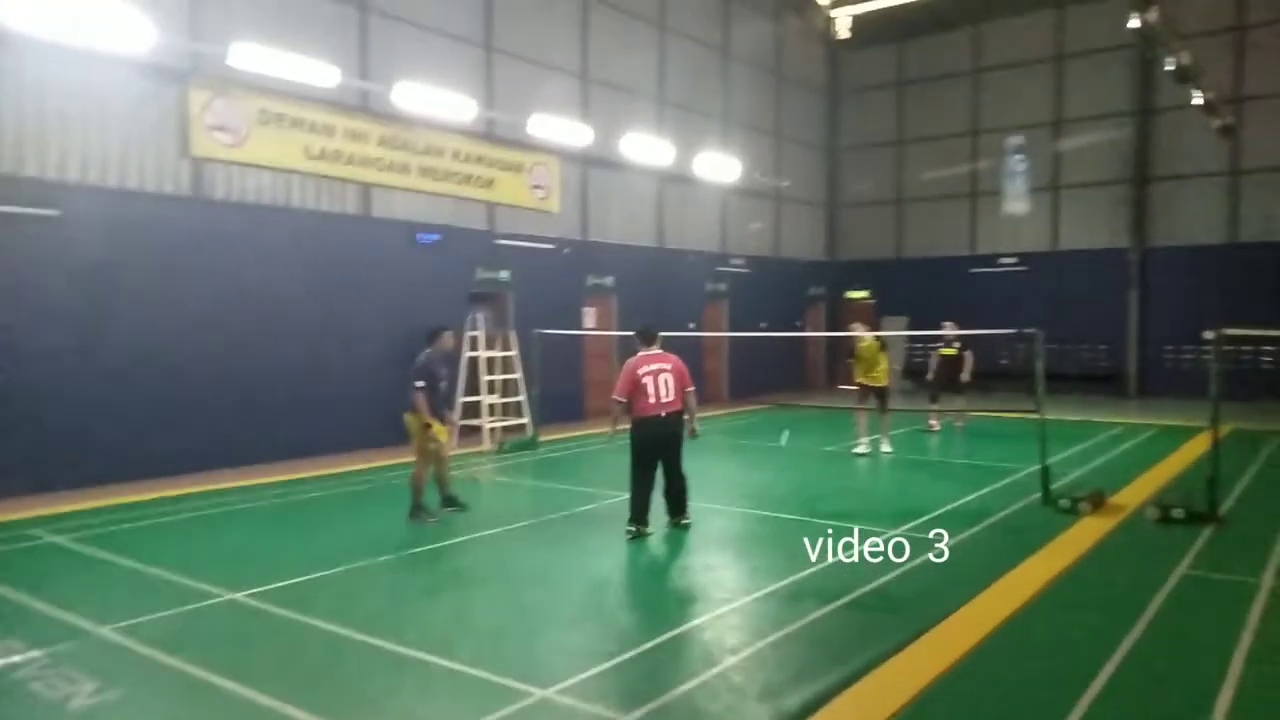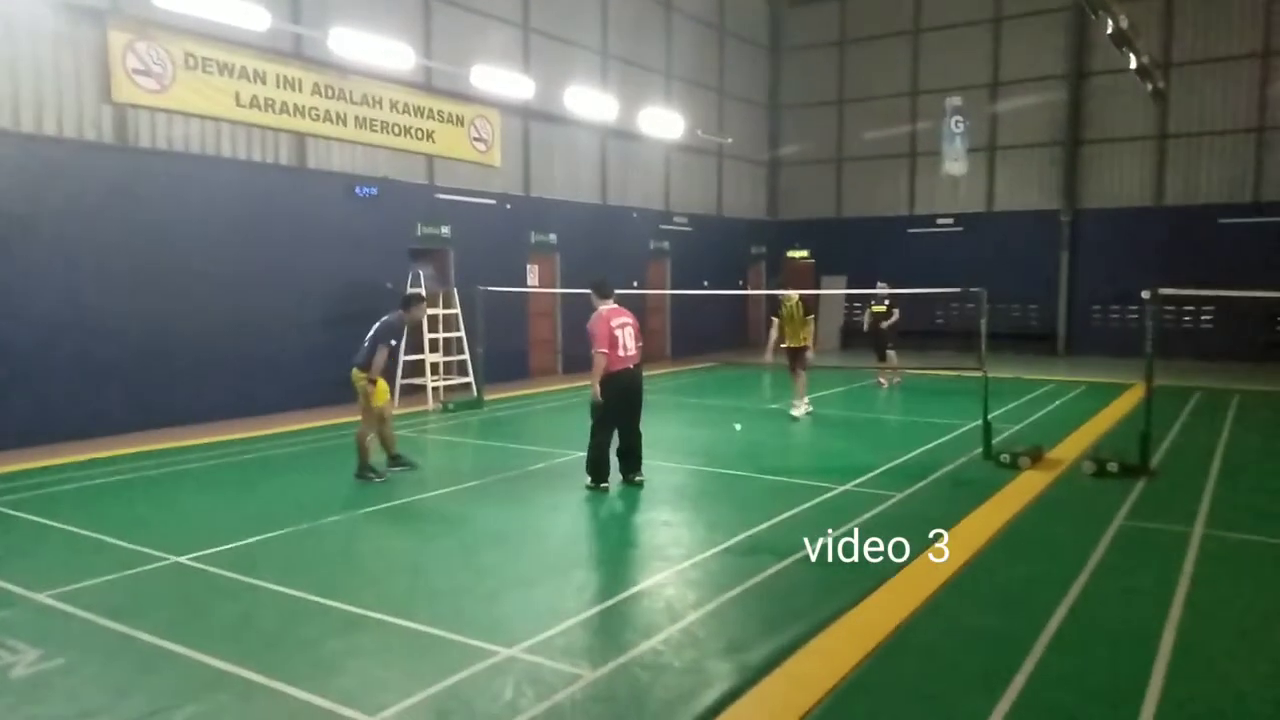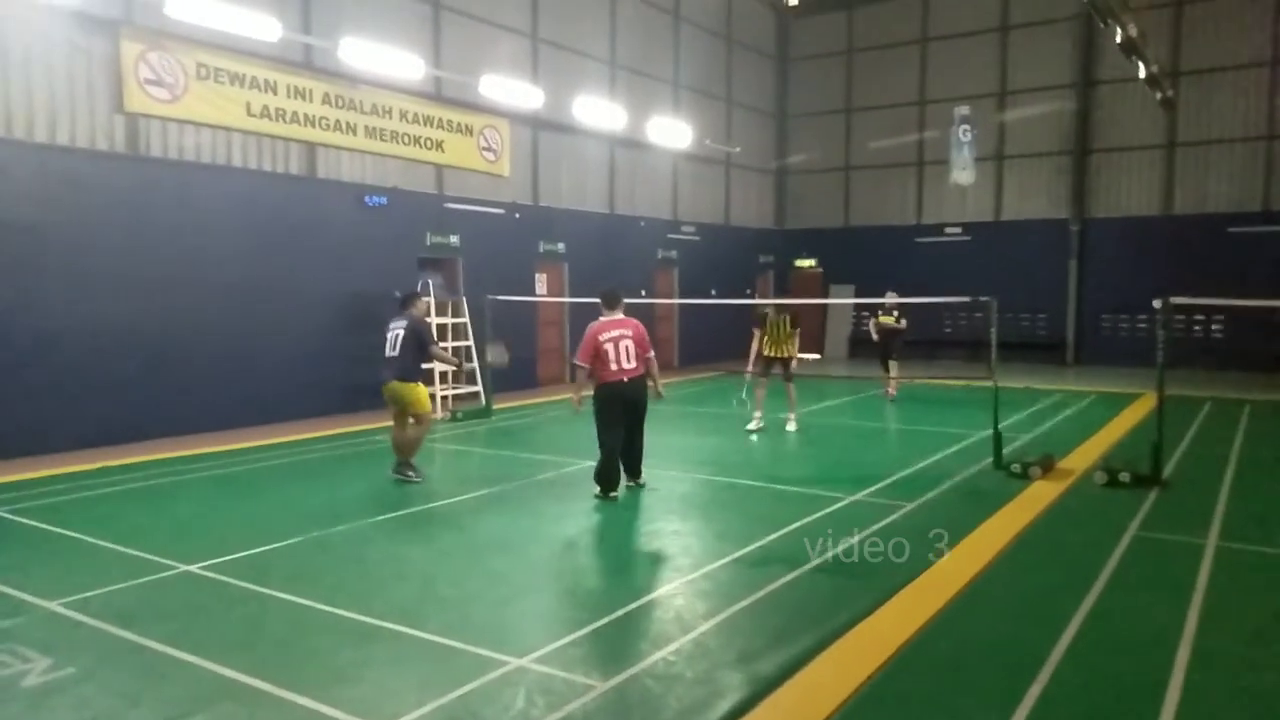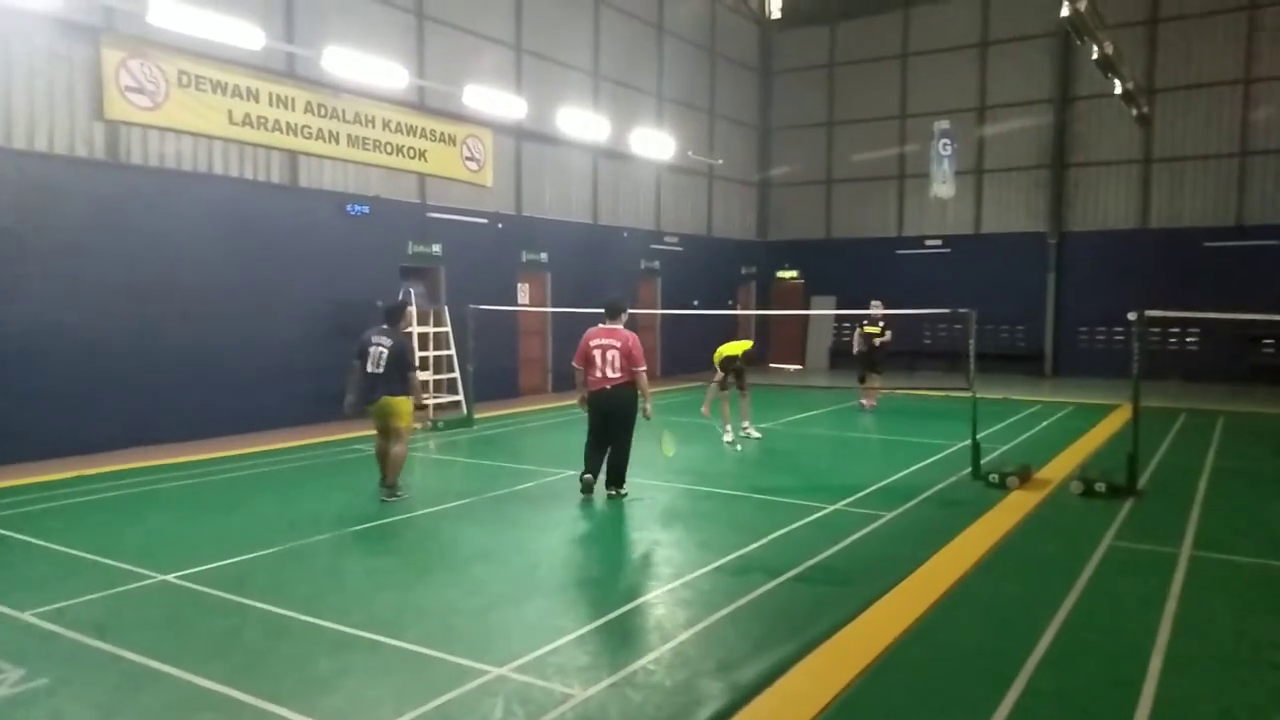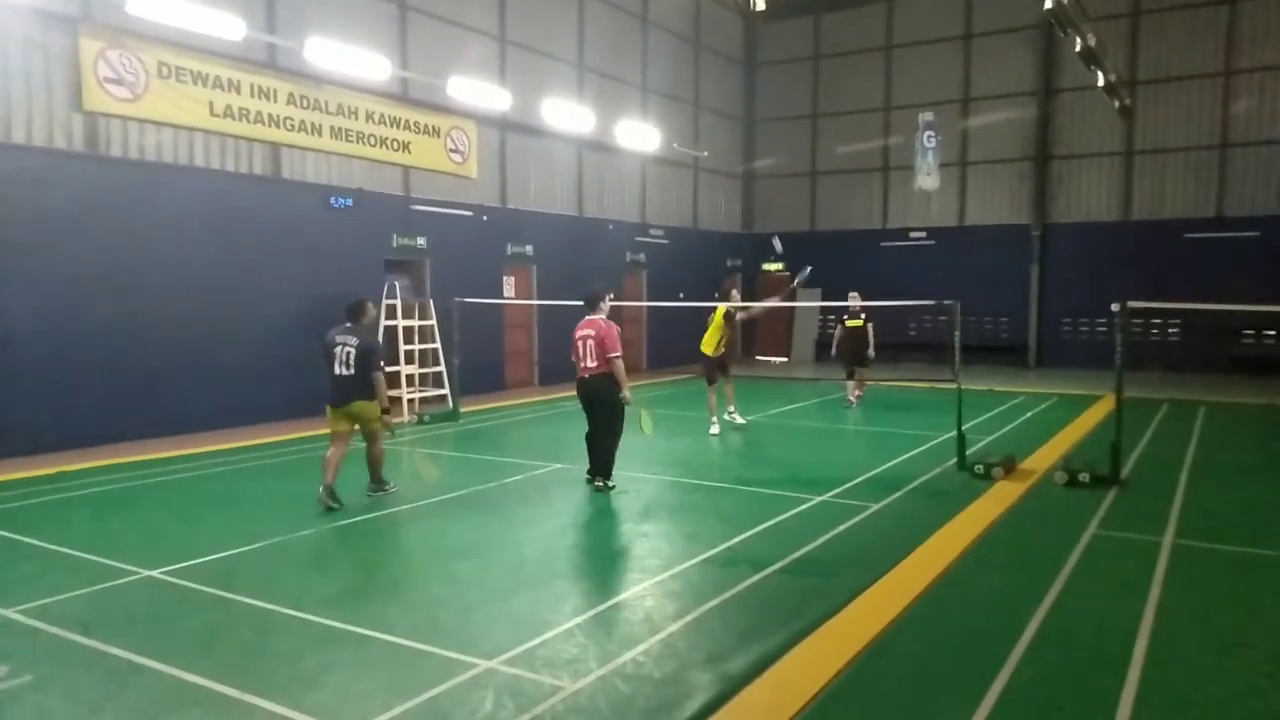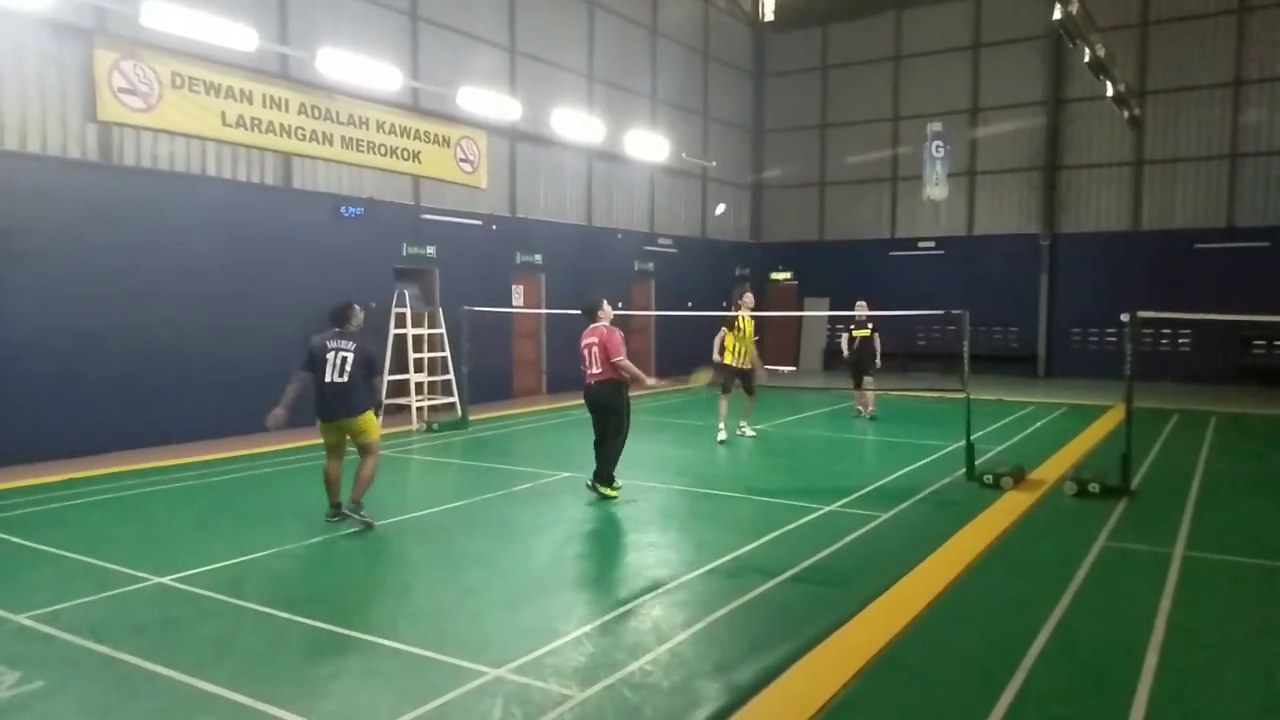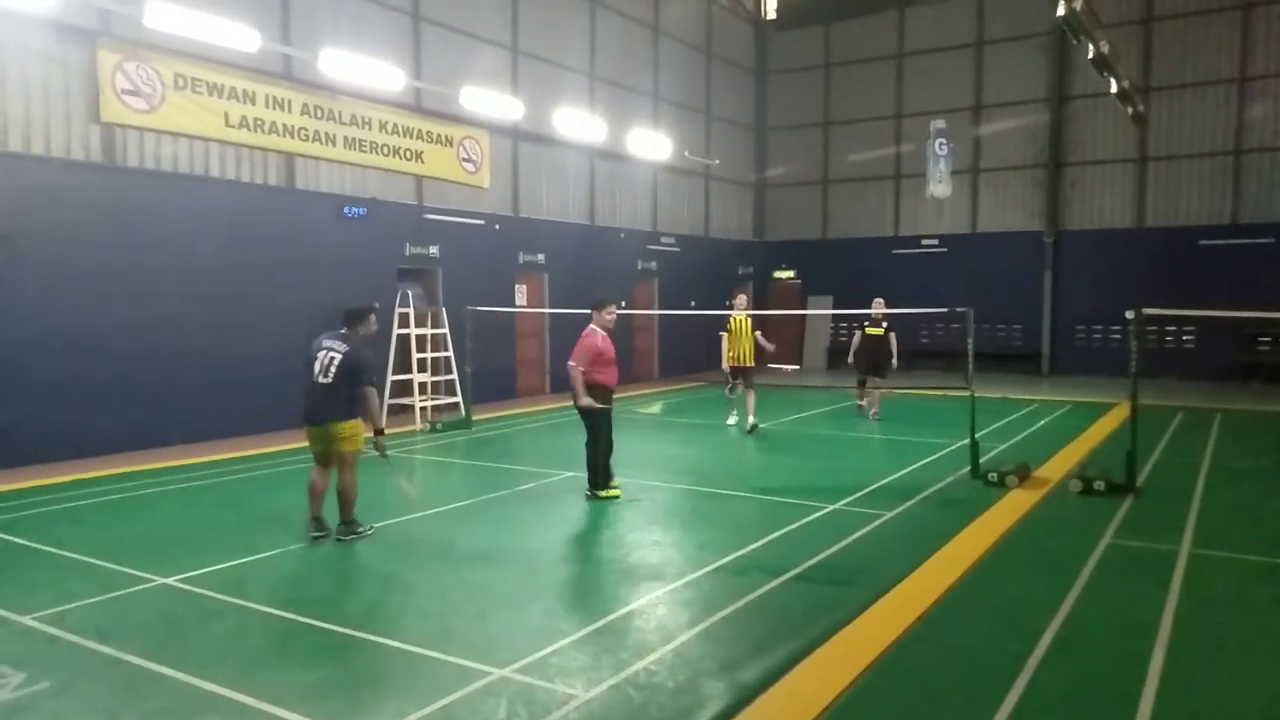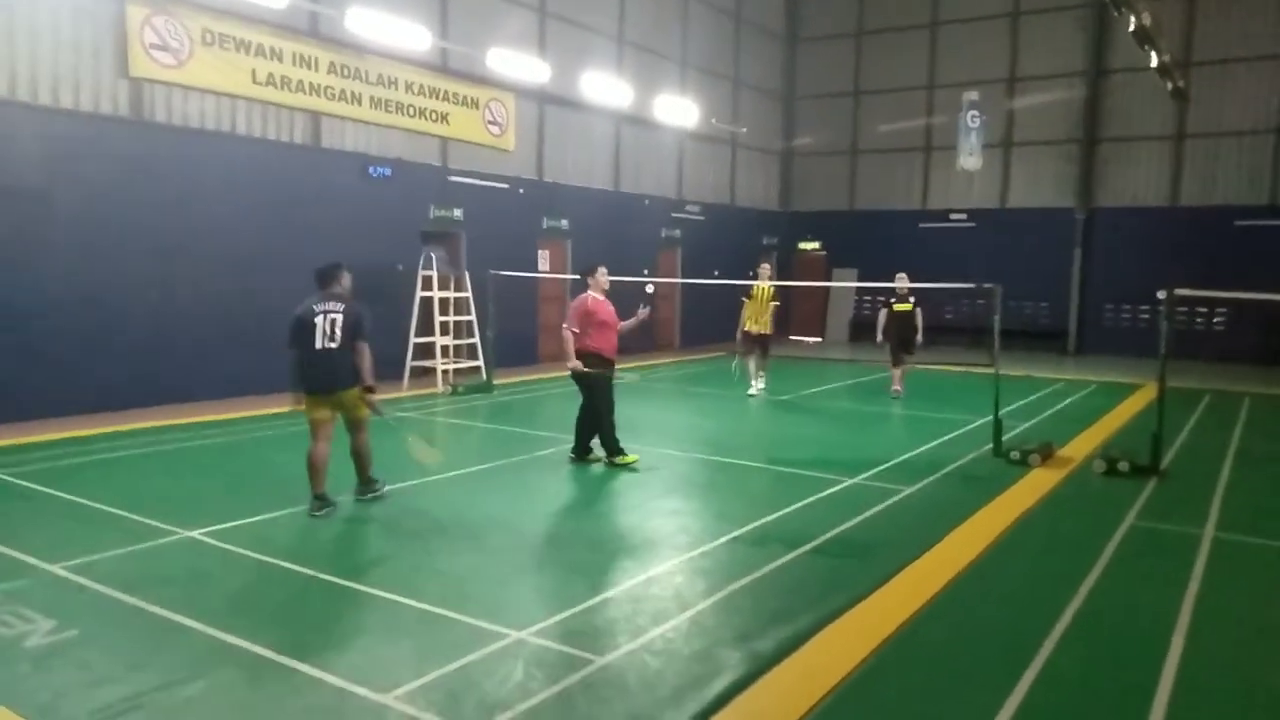
dt=0.5s
person 1, frame 1
left shoulder: (440, 361)
right shoulder: (425, 363)
right elbow: (417, 396)
left wrist: (447, 415)
right wrist: (426, 425)
left hip: (436, 419)
right hip: (422, 419)
left knee: (442, 457)
right knee: (424, 462)
left ankle: (446, 497)
right ankle: (417, 507)
person 1, frame 2
left shoulder: (392, 321)
right shoulder: (396, 324)
right elbow: (382, 352)
right wrist: (372, 382)
left hip: (368, 373)
right hip: (367, 374)
left knee: (384, 417)
right knee: (369, 421)
left ankle: (394, 457)
right ankle: (363, 468)
person 1, frame 3
left shoulder: (392, 324)
right shoulder: (419, 324)
right elbow: (435, 352)
right wrist: (458, 363)
left hip: (389, 382)
right hip: (407, 382)
left knee: (400, 425)
right knee: (423, 421)
left ankle: (403, 465)
right ankle: (403, 464)
person 1, frame 4
left shoulder: (369, 336)
right shoulder: (402, 343)
left elbow: (357, 367)
right elbow: (412, 377)
left wrist: (352, 393)
right wrist: (419, 405)
left hip: (371, 397)
right hip: (395, 398)
left knee: (383, 437)
right knee: (399, 441)
left ankle: (384, 479)
right ankle: (390, 488)
person 1, frame 5
left shoulder: (332, 335)
right shoulder: (369, 341)
right elbow: (377, 378)
right wrist: (385, 410)
left hip: (337, 400)
right hip: (364, 401)
left knee: (337, 444)
right knee: (374, 440)
left ankle: (327, 487)
right ankle: (376, 483)
person 1, frame 6
left shoulder: (317, 344)
right shoulder: (364, 347)
left elbow: (300, 379)
right elbow: (376, 381)
left wrist: (282, 408)
right wrist: (371, 403)
left hip: (327, 413)
right hip: (359, 412)
left knee: (333, 458)
right knee: (370, 456)
left ankle: (334, 507)
right ankle: (354, 504)
person 1, frame 7
left shoulder: (321, 341)
right shoulder: (359, 354)
right elbow: (368, 394)
right wrist: (378, 432)
left hip: (313, 417)
right hip: (343, 420)
left knee: (321, 467)
right knee: (347, 470)
left ankle: (316, 521)
right ankle: (347, 524)
person 1, frame 8
left shoulder: (303, 311)
right shoulder: (353, 308)
left elbow: (296, 353)
right elbow: (362, 350)
left wrist: (300, 387)
right wrist: (368, 387)
left hip: (316, 387)
right hip: (349, 384)
left knee: (319, 440)
right knee: (358, 433)
left ankle: (319, 498)
right ankle: (365, 484)
person 2, frame 1
left shoulder: (632, 365)
right shoulder: (674, 361)
left elbow: (619, 400)
right elbow: (689, 393)
left wrist: (613, 425)
right wrist: (692, 421)
left hip: (645, 425)
right hip: (673, 421)
left knee: (642, 476)
right knee: (674, 471)
left ankle: (637, 523)
right ankle: (679, 515)
person 2, frame 2
left shoulder: (599, 317)
right shoulder: (628, 315)
left elbow: (601, 353)
right elbow: (638, 347)
left wrist: (595, 384)
left hip: (612, 379)
right hip: (634, 375)
left knee: (602, 430)
right knee: (630, 428)
left ankle: (599, 478)
right ankle: (633, 472)
person 2, frame 3
left shoulder: (594, 329)
right shoulder: (636, 326)
left elbow: (583, 365)
right elbow: (649, 359)
left wrist: (577, 392)
right wrist: (657, 383)
left hip: (609, 390)
right hip: (636, 387)
left knee: (609, 439)
right knee: (634, 435)
left ankle: (609, 487)
right ankle: (634, 476)
person 2, frame 4
left shoulder: (590, 335)
right shoulder: (630, 338)
left elbow: (579, 368)
right elbow: (640, 373)
left wrist: (581, 392)
right wrist: (646, 401)
left hip: (597, 395)
right hip: (623, 395)
left knee: (596, 440)
right knee: (620, 442)
left ankle: (589, 475)
right ankle: (615, 486)
person 2, frame 5
left shoulder: (579, 328)
right shoulder: (607, 327)
right elbow: (615, 359)
right wrist: (625, 388)
left hip: (585, 383)
right hip: (605, 384)
left knee: (594, 429)
right knee: (610, 431)
left ankle: (594, 472)
right ankle: (602, 477)
person 2, frame 6
left shoulder: (586, 336)
right shoulder: (610, 332)
right elbow: (620, 361)
right wrist: (644, 379)
left hip: (592, 389)
right hip: (610, 389)
left knee: (602, 436)
right knee: (616, 436)
left ankle: (605, 479)
right ankle: (600, 480)
person 2, frame 7
left shoulder: (600, 335)
right shoulder: (592, 338)
right elbow: (574, 366)
right wrist: (582, 396)
left hip: (600, 394)
right hip: (593, 395)
left knee: (604, 438)
right knee: (598, 440)
left ankle: (604, 479)
right ankle: (597, 487)
person 2, frame 8
left shoulder: (606, 304)
right shoulder: (583, 302)
left elbow: (617, 328)
right elbow: (568, 331)
left wrist: (637, 319)
right wrist: (572, 359)
left hip: (603, 363)
right hip: (589, 363)
left knee: (591, 407)
right knee: (604, 407)
left ankle: (581, 450)
right ankle: (614, 453)
